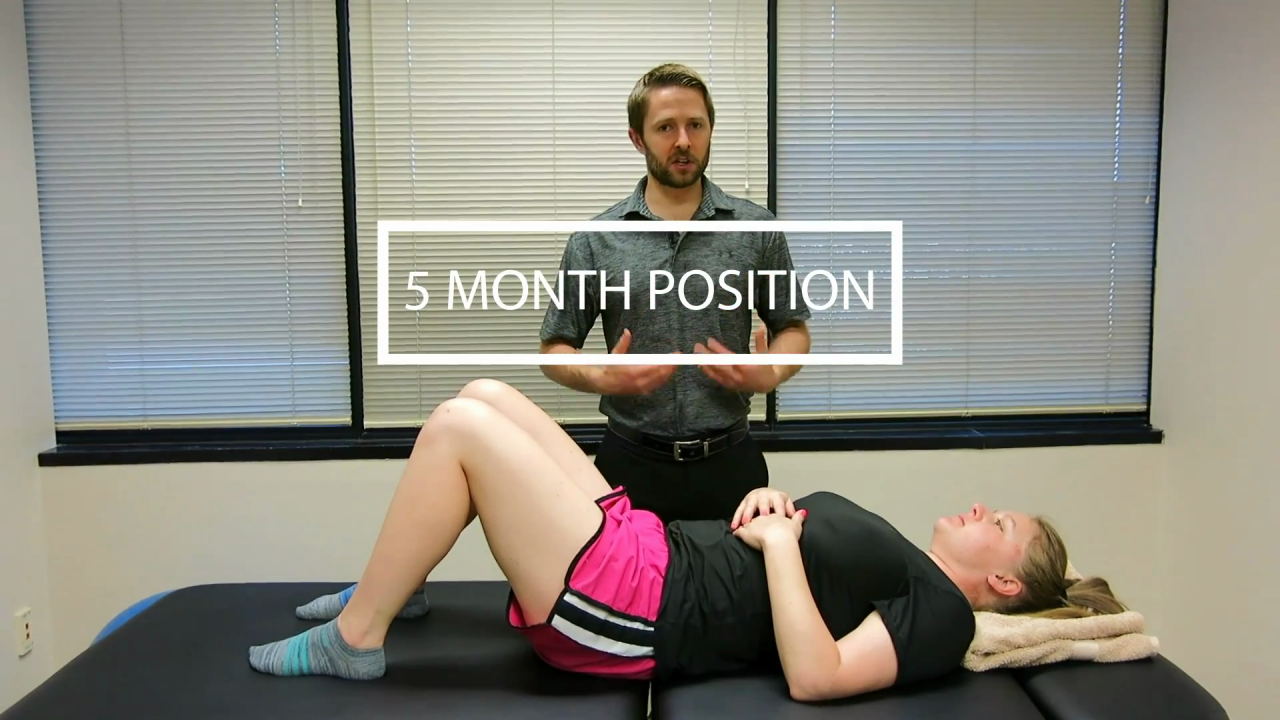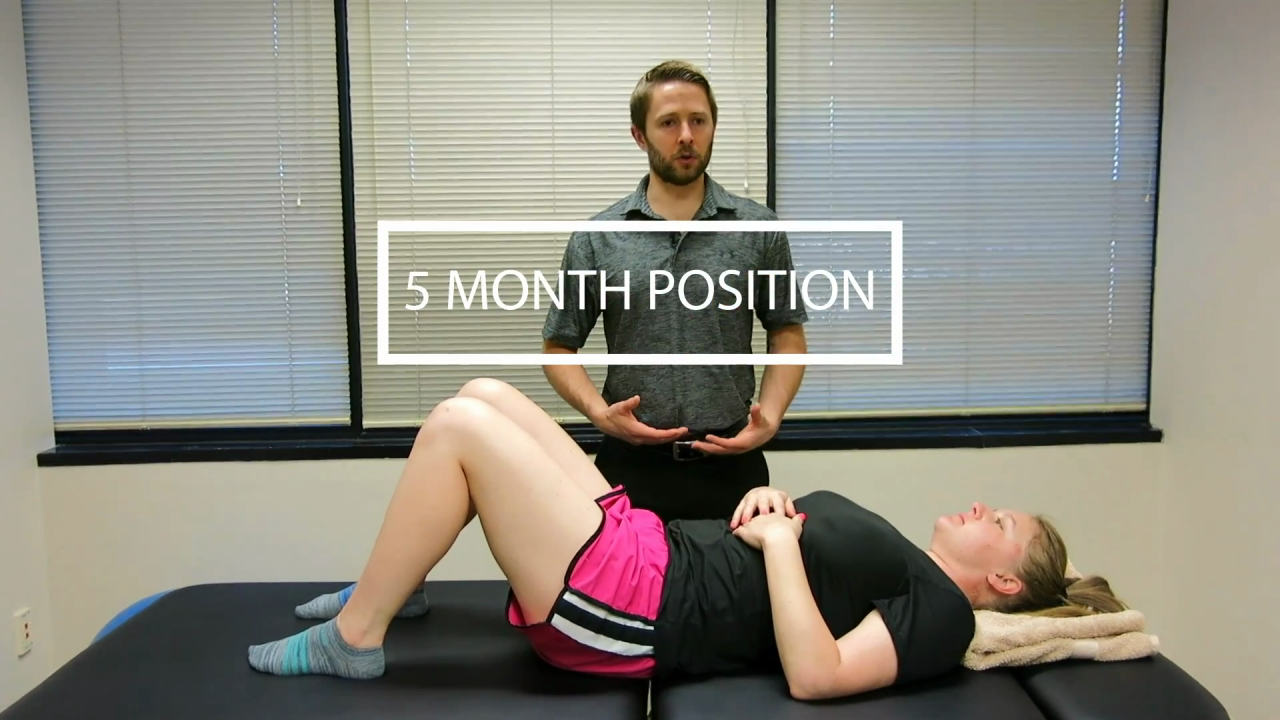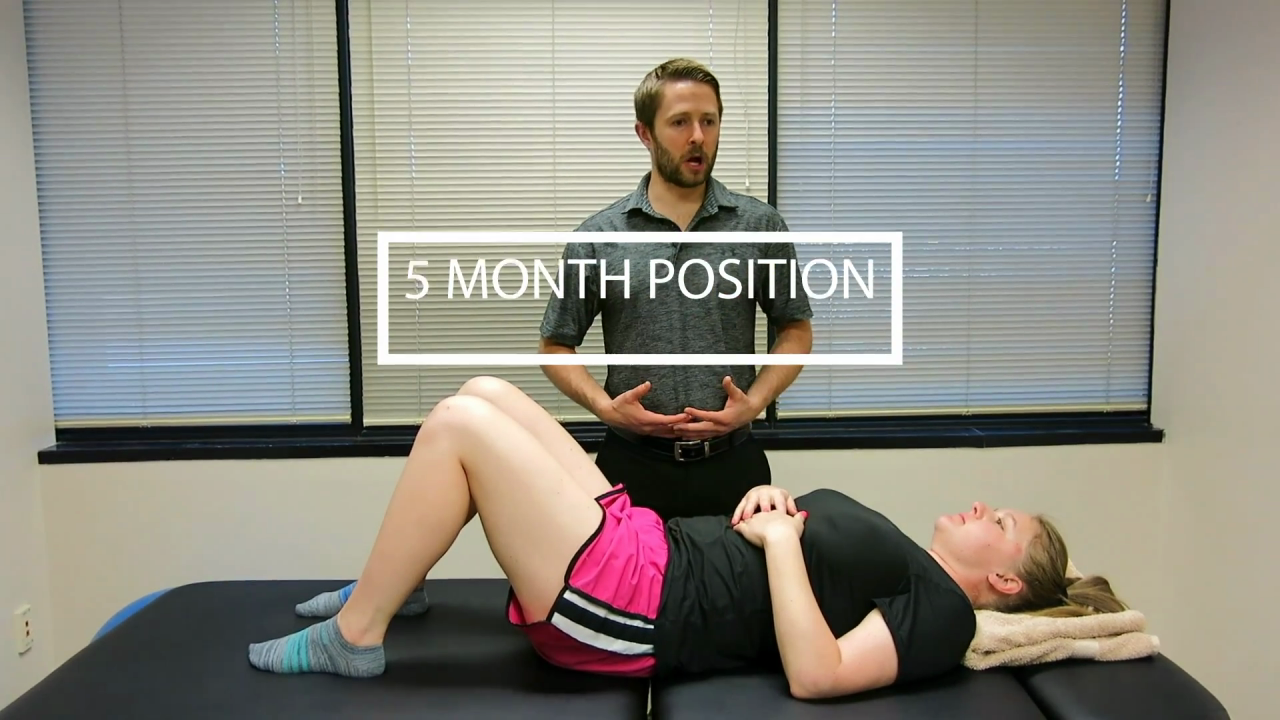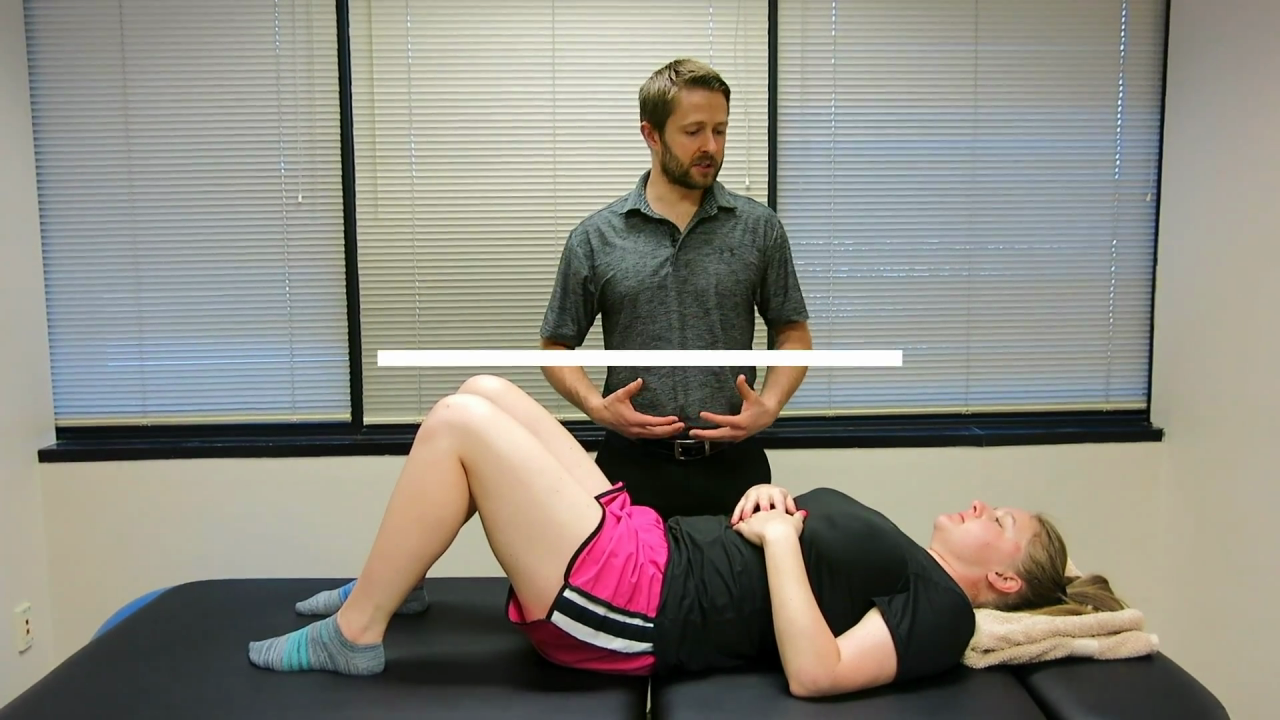
dt=0.5s
person 1, frame 1
left shoulder: (940, 617)
right shoulder: (902, 569)
left elbow: (815, 676)
left wrist: (779, 542)
right wrist: (768, 501)
left hip: (633, 612)
right hip: (647, 547)
left knee: (458, 427)
right knee: (484, 398)
left ankle: (355, 638)
right ankle: (394, 584)
person 1, frame 2
left shoulder: (940, 614)
right shoulder: (903, 568)
left elbow: (815, 676)
left wrist: (779, 542)
right wrist: (770, 500)
left hip: (631, 610)
right hip: (647, 546)
left knee: (459, 427)
right knee: (485, 396)
left ankle: (355, 637)
right ankle: (396, 583)
person 1, frame 3
left shoulder: (942, 615)
right shoulder: (902, 567)
left elbow: (816, 675)
left wrist: (780, 540)
right wrist: (772, 499)
left hip: (634, 611)
right hip: (646, 546)
left knee: (459, 426)
right knee: (484, 395)
left ankle: (354, 636)
right ankle: (395, 583)
person 1, frame 4
left shoulder: (940, 612)
right shoulder: (905, 567)
left elbow: (815, 672)
left wrist: (780, 539)
right wrist: (770, 498)
left hip: (631, 608)
right hip: (645, 542)
left knee: (459, 424)
right knee: (484, 392)
left ankle: (356, 633)
right ankle: (396, 581)
person 2, frame 1
left shoulder: (756, 229)
right shoulder: (595, 241)
left elbow: (792, 329)
right elbow: (555, 348)
left wrist: (769, 374)
right wrist: (601, 379)
left hip: (729, 462)
right hip: (632, 464)
person 2, frame 2
left shoulder: (758, 229)
right shoulder: (597, 239)
left elbow: (787, 337)
right elbow: (559, 348)
left wrist: (770, 418)
right wrist: (599, 412)
left hip: (731, 462)
right hip: (633, 465)
person 2, frame 3
left shoulder: (760, 226)
right shoulder: (597, 236)
left elbow: (795, 330)
right elbow: (556, 346)
left wrist: (754, 402)
right wrist: (605, 406)
left hip: (731, 461)
right hip: (634, 464)
person 2, frame 4
left shoulder: (759, 227)
right shoulder: (595, 237)
left elbow: (793, 335)
right elbow: (555, 347)
left wrist: (769, 405)
right wrist: (596, 406)
left hip: (733, 462)
right hip: (634, 464)
